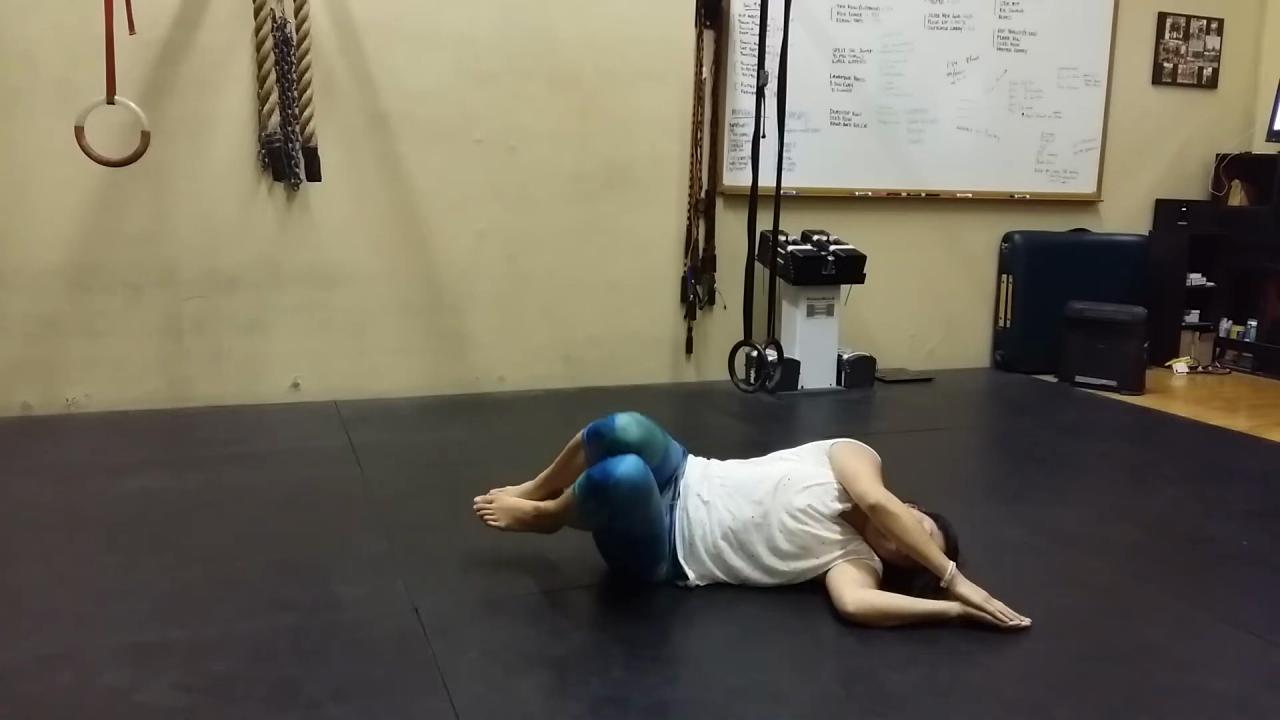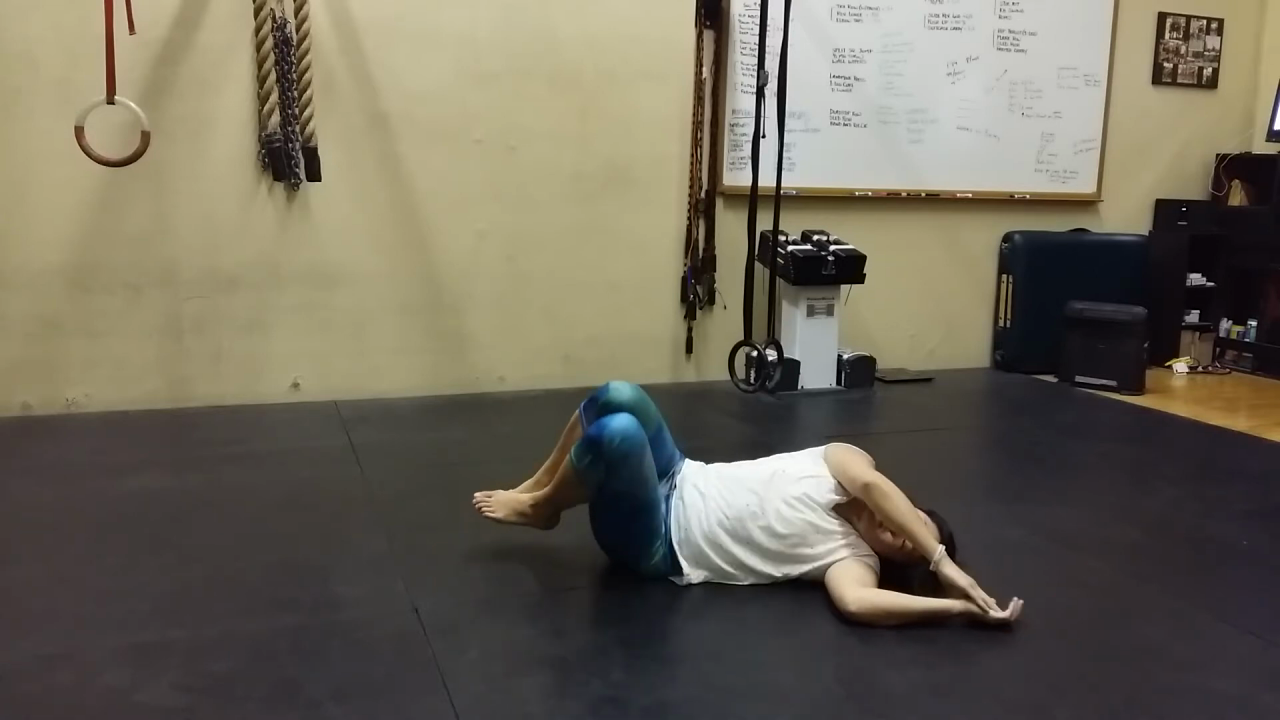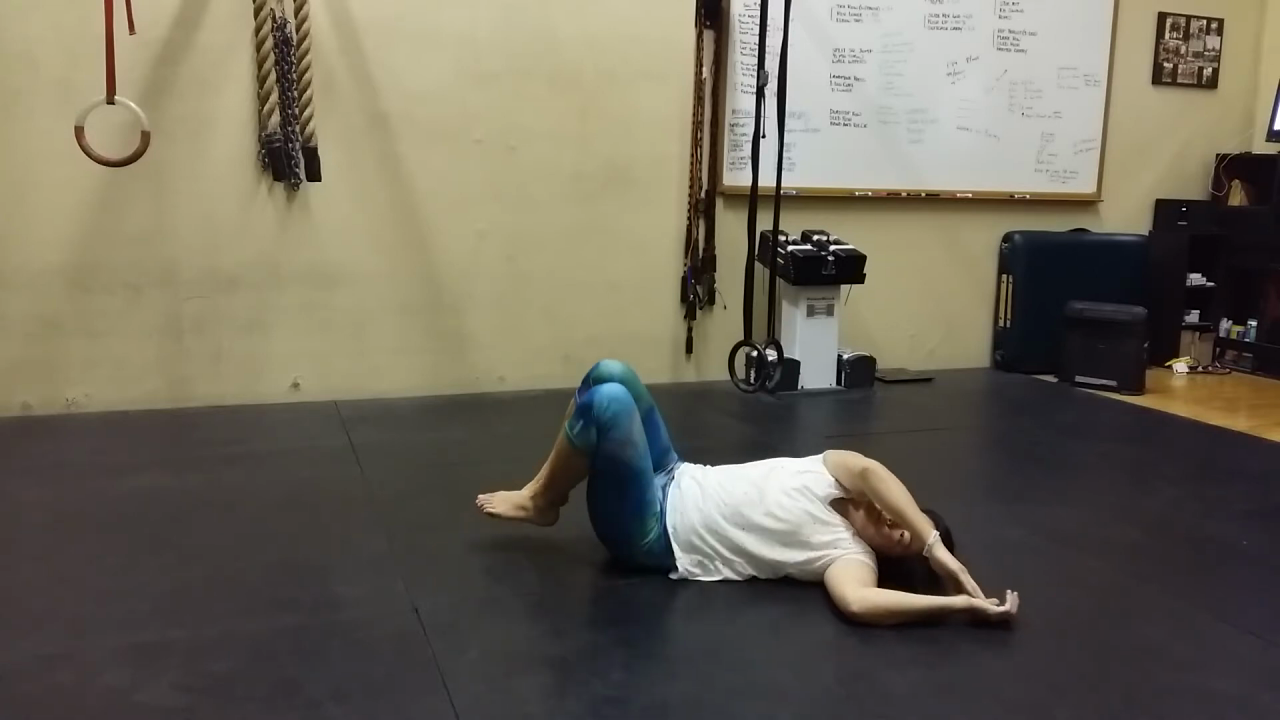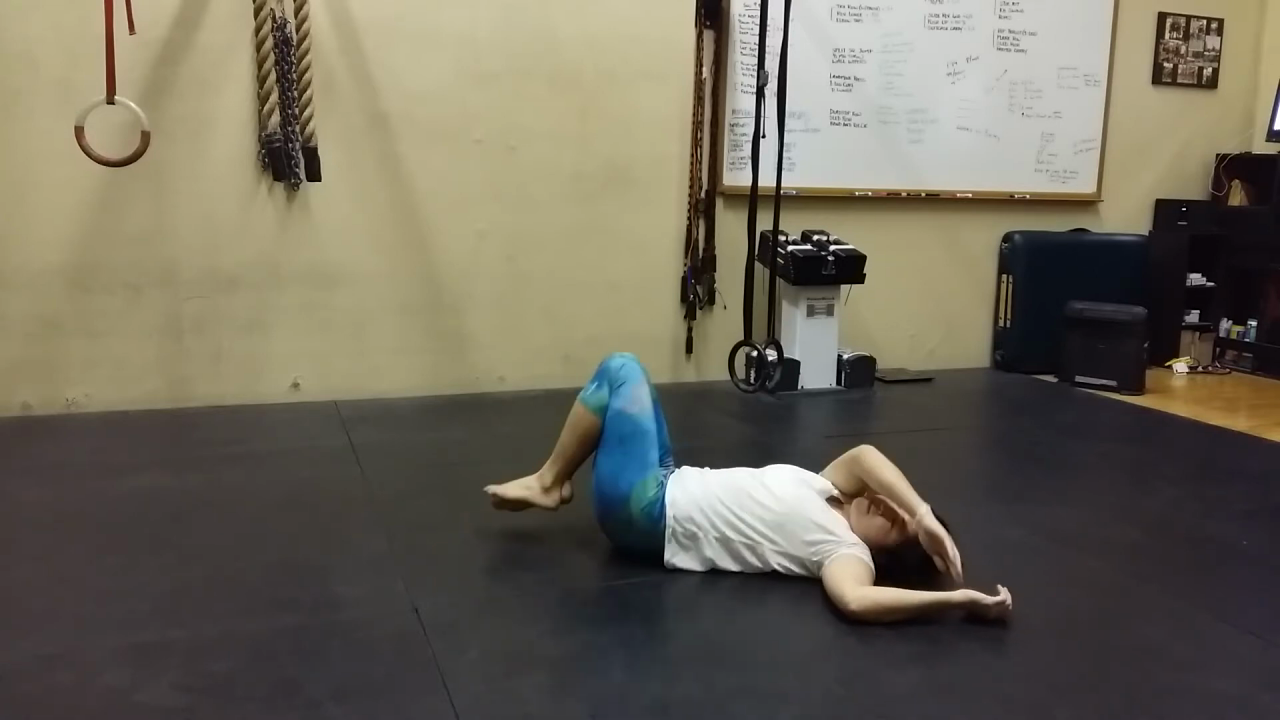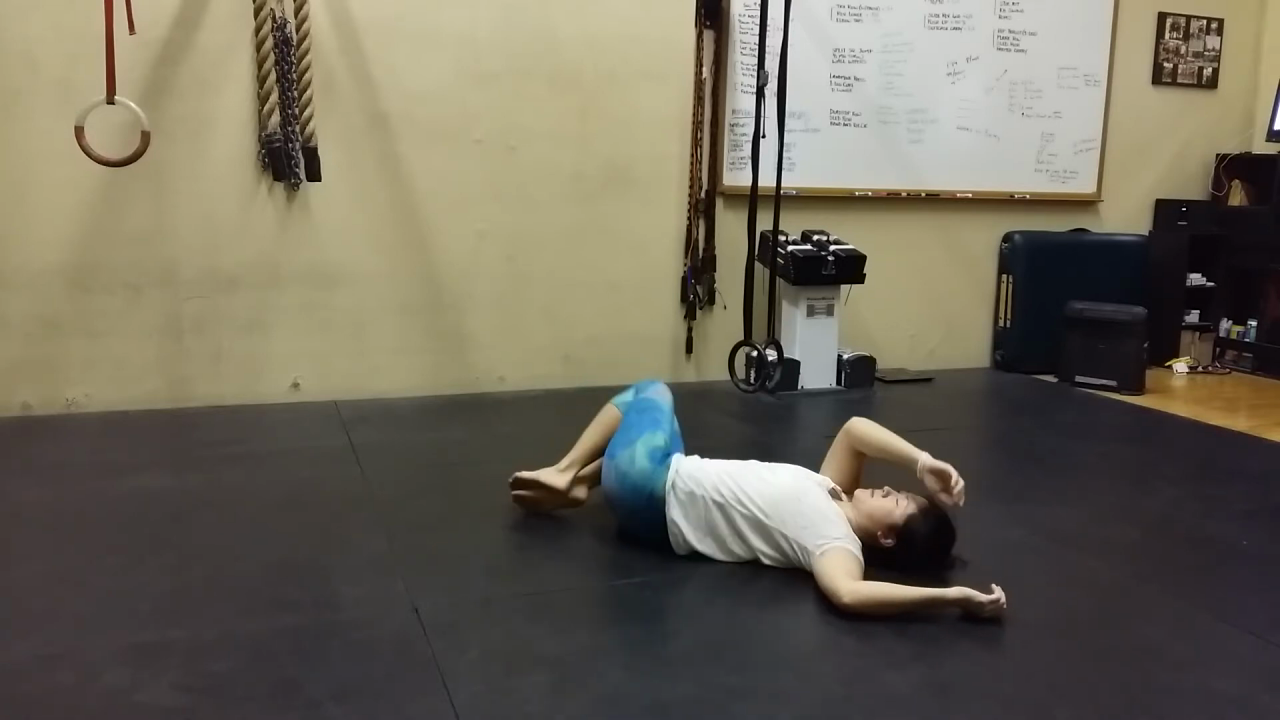
dt=0.4s
person 1, frame 1
left shoulder: (859, 560)
right shoulder: (856, 458)
left elbow: (855, 604)
right elbow: (877, 502)
left wrist: (956, 605)
right wrist: (953, 577)
left hip: (666, 556)
right hip: (680, 483)
left knee: (625, 477)
right knee: (625, 431)
left ankle: (542, 517)
right ankle: (537, 493)
person 1, frame 2
left shoulder: (854, 557)
right shoulder: (843, 466)
left elbow: (858, 604)
right elbow: (872, 482)
left wrist: (959, 605)
right wrist: (944, 559)
left hip: (659, 547)
right hip: (678, 485)
left knee: (619, 434)
right knee: (618, 398)
left ankle: (539, 509)
right ankle: (539, 487)
person 1, frame 3
left shoulder: (851, 555)
right shoulder: (834, 478)
left elbow: (860, 603)
right elbow: (870, 470)
left wrist: (960, 602)
right wrist: (934, 544)
left hip: (655, 535)
right hip: (673, 485)
left knee: (608, 401)
right knee: (611, 375)
left ankle: (540, 503)
right ankle: (542, 490)
person 1, frame 4
left shoulder: (847, 551)
right shoulder: (831, 494)
left elbow: (858, 601)
right elbow: (863, 457)
left wrist: (958, 598)
right wrist: (925, 512)
left hip: (649, 516)
right hip: (670, 490)
left knee: (621, 374)
right knee: (621, 368)
left ankle: (547, 484)
right ankle: (551, 481)
person 1, frame 5
left shoulder: (840, 543)
right shoulder: (836, 493)
left elbow: (848, 593)
right elbow: (853, 429)
left wrist: (949, 595)
right wrist: (921, 461)
left hip: (653, 494)
right hip: (665, 491)
left knee: (649, 394)
right knee: (653, 393)
left ankle: (566, 475)
right ankle: (570, 479)
